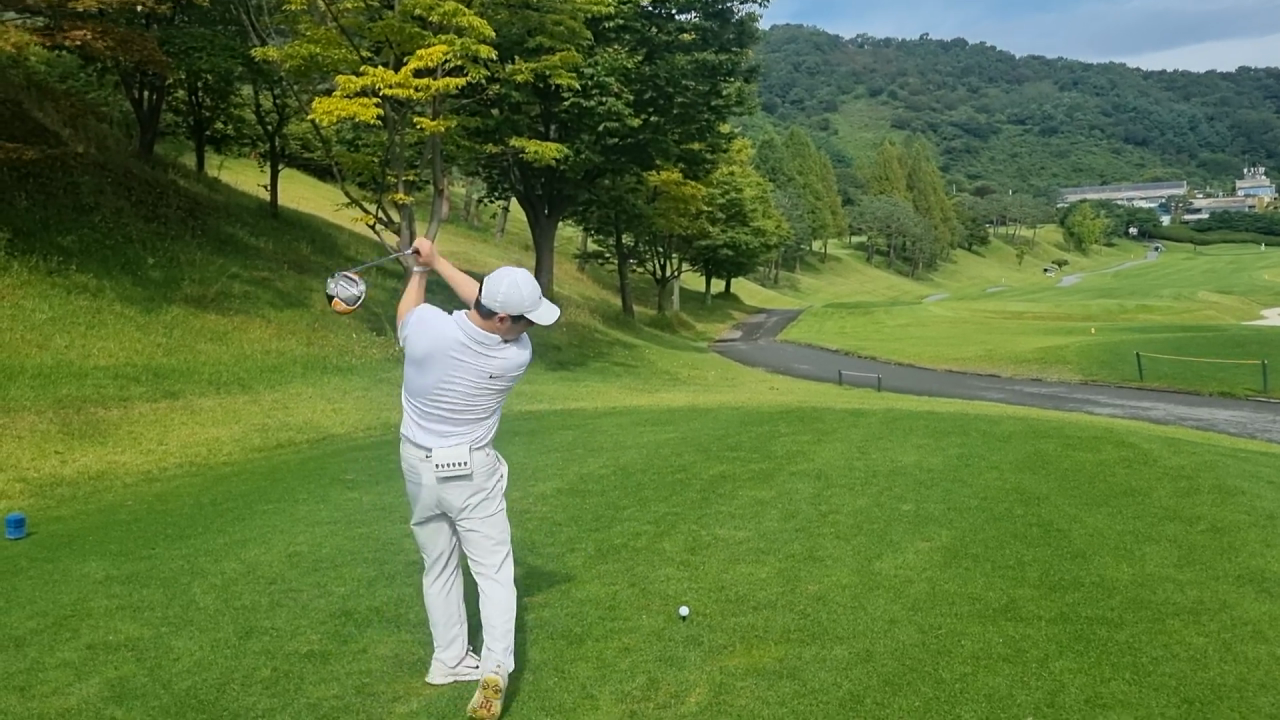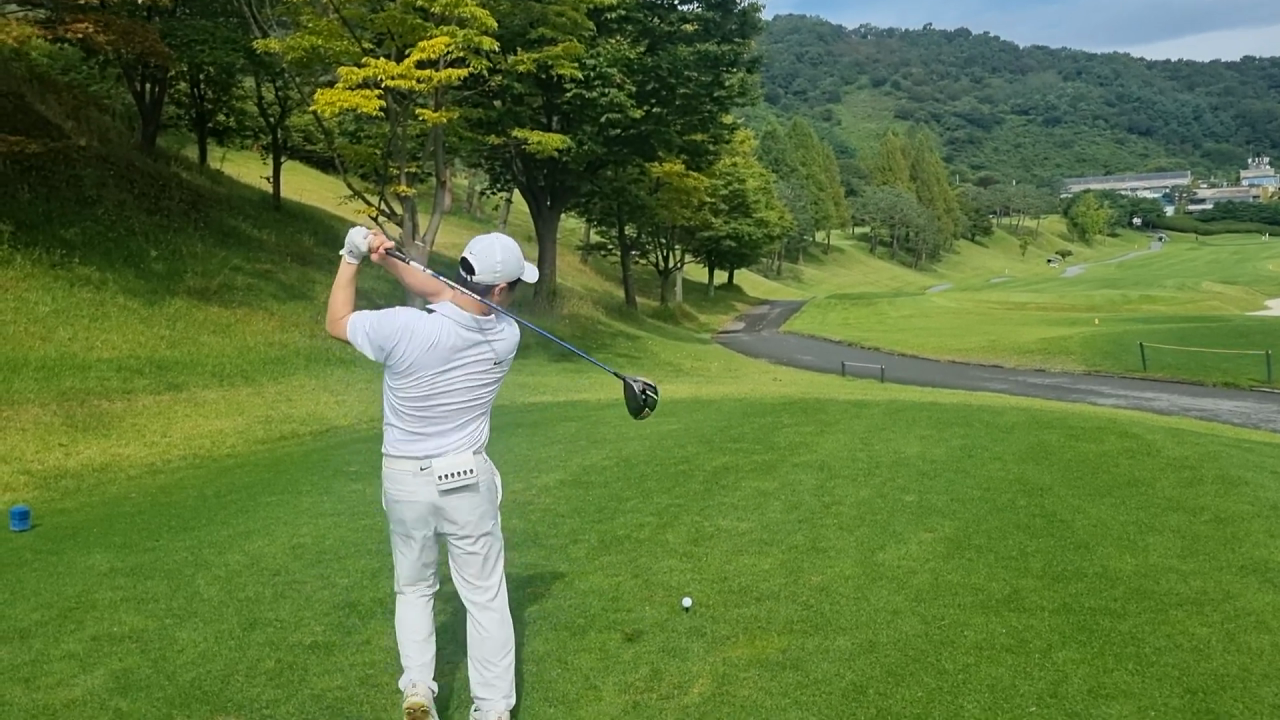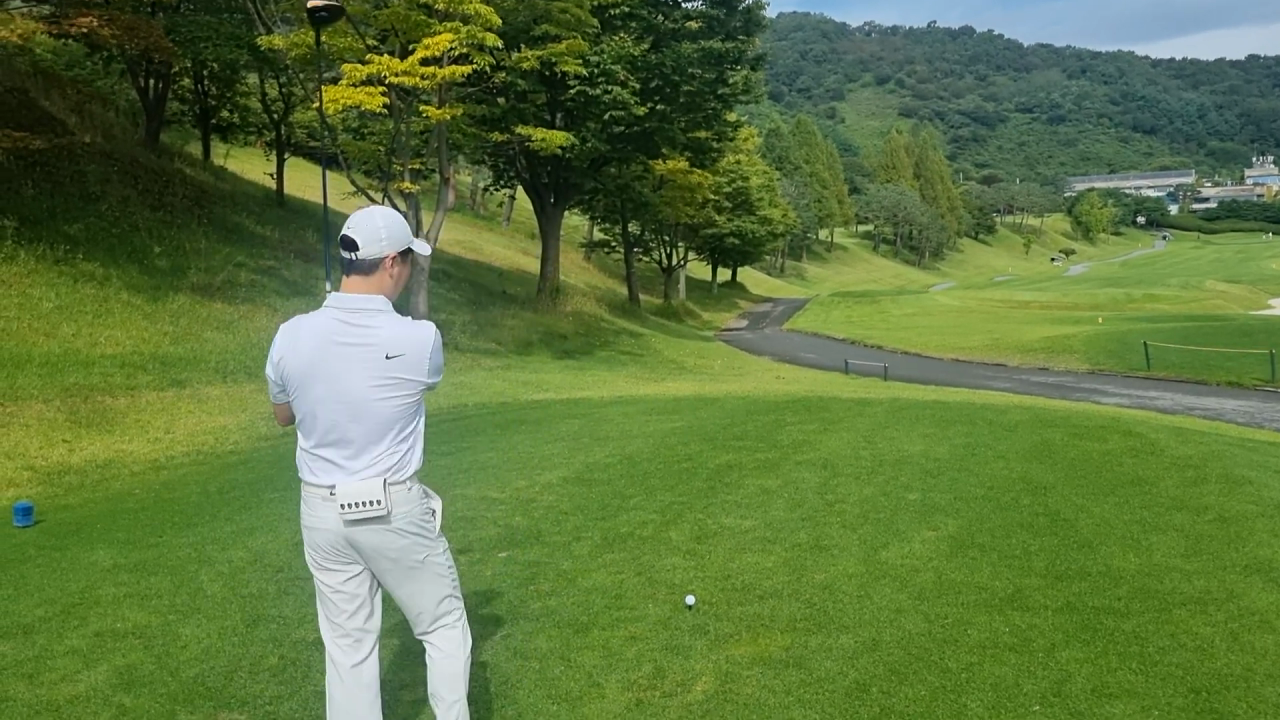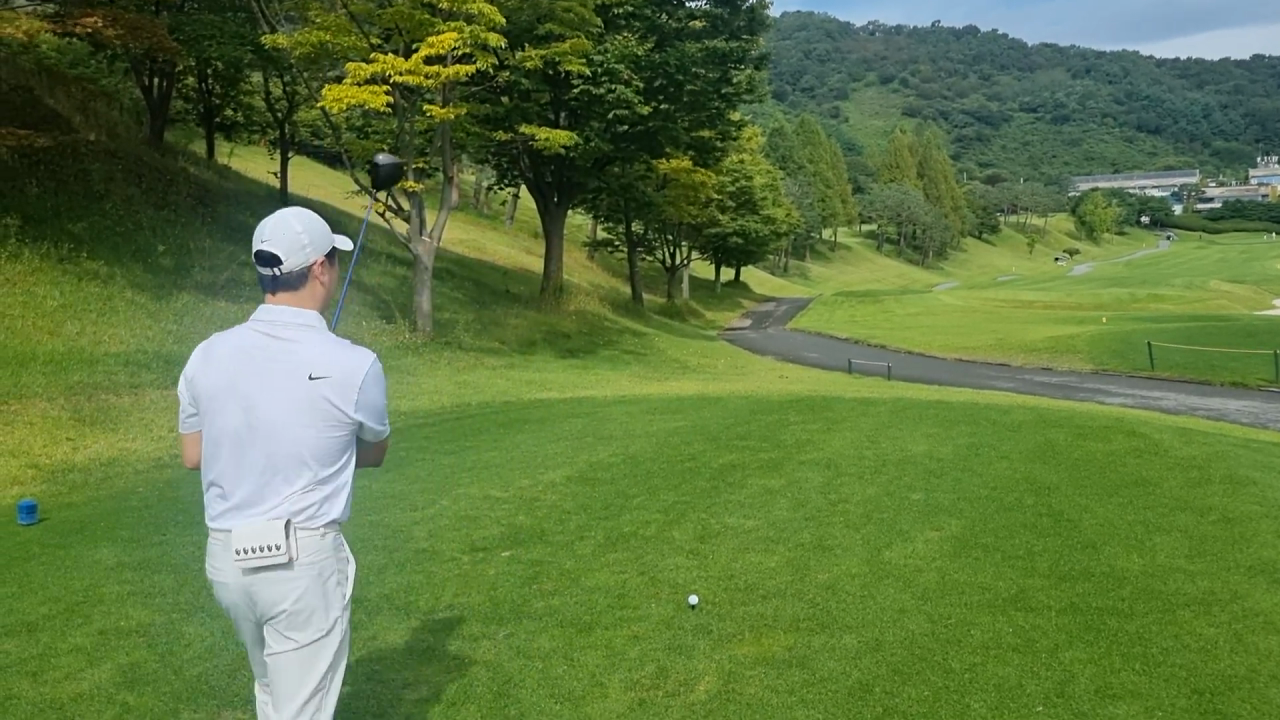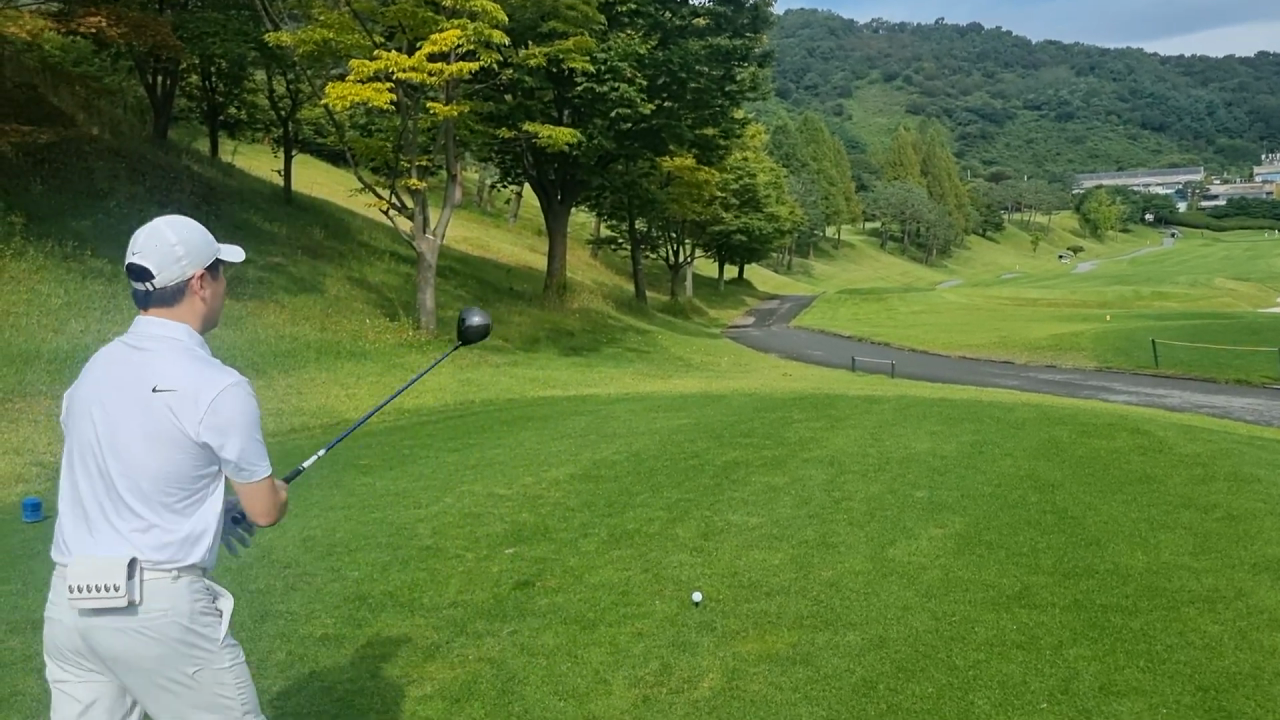
dt=0.5s
person 1, frame 1
left shoulder: (425, 326)
right shoulder: (517, 356)
left elbow: (406, 314)
right elbow: (480, 301)
left wrist: (421, 267)
right wrist: (439, 261)
left hip: (420, 467)
right hip: (474, 472)
left knee: (440, 566)
right knee: (495, 570)
left ankle: (451, 658)
right ankle: (494, 666)
person 1, frame 2
left shoulder: (403, 329)
right shoulder: (506, 336)
left elbow: (337, 323)
right elbow: (449, 297)
left wrist: (353, 255)
right wrist: (391, 261)
left hip: (404, 480)
right hip: (467, 481)
left knee: (413, 589)
right knee: (484, 596)
person 1, frame 3
left shoulder: (291, 337)
right shoulder: (420, 338)
left hip: (321, 512)
right hip: (395, 510)
left knee: (348, 649)
right knee: (445, 624)
person 1, frame 4
left shoulder: (209, 356)
right shoulder: (354, 365)
left elbow: (193, 456)
right elbow: (373, 454)
left hip: (226, 558)
right hip: (304, 560)
person 1, frame 5
left shoulder: (93, 372)
right shoulder: (217, 387)
right elbow: (264, 511)
right wrist: (278, 498)
left hip: (69, 603)
right hip: (161, 605)
